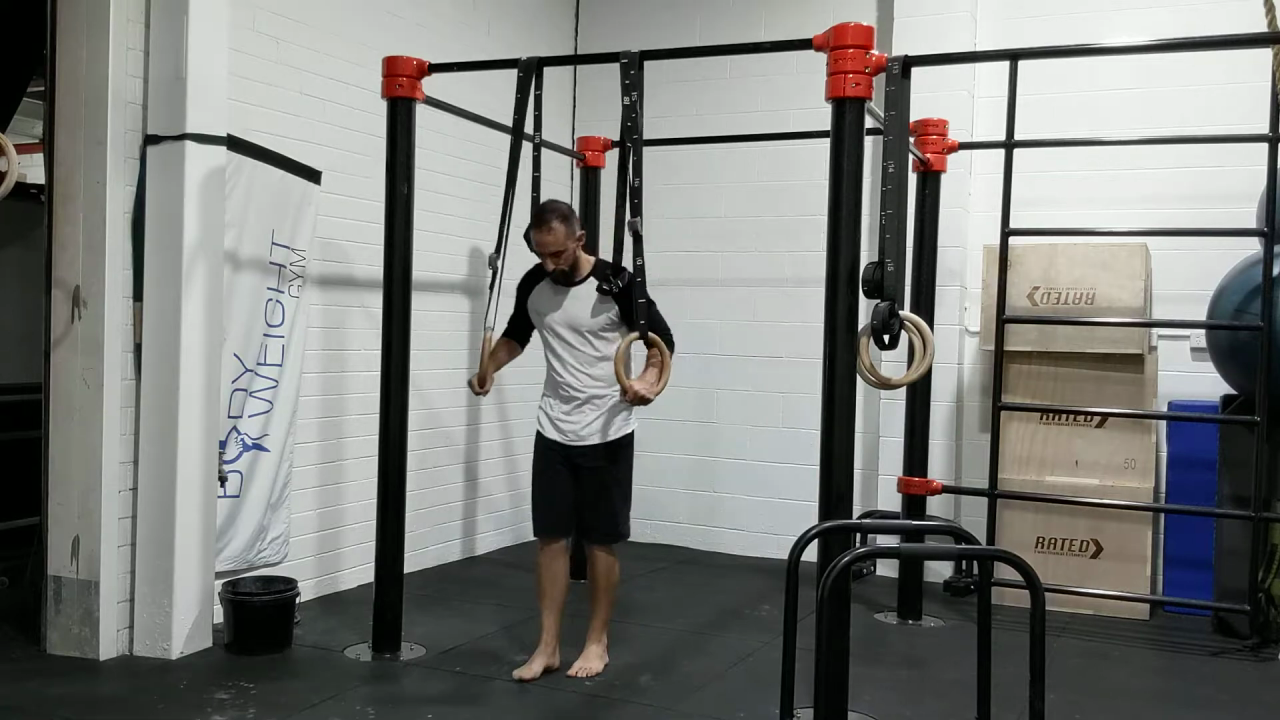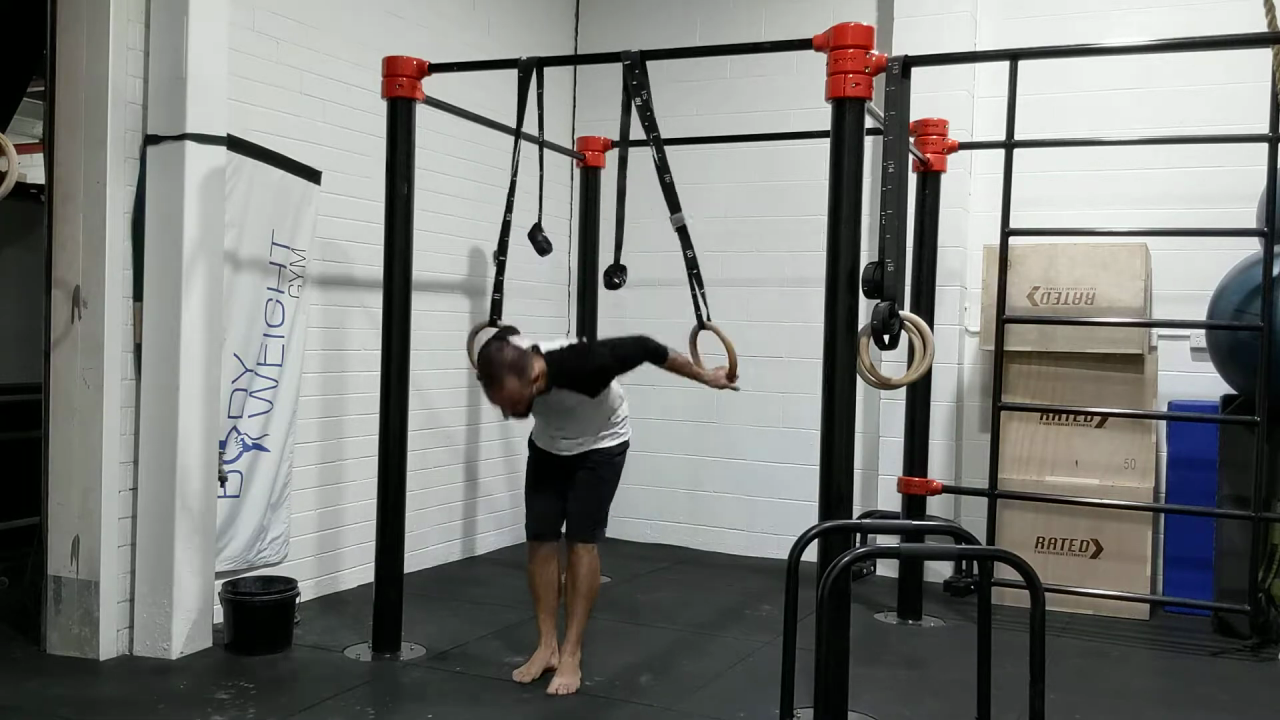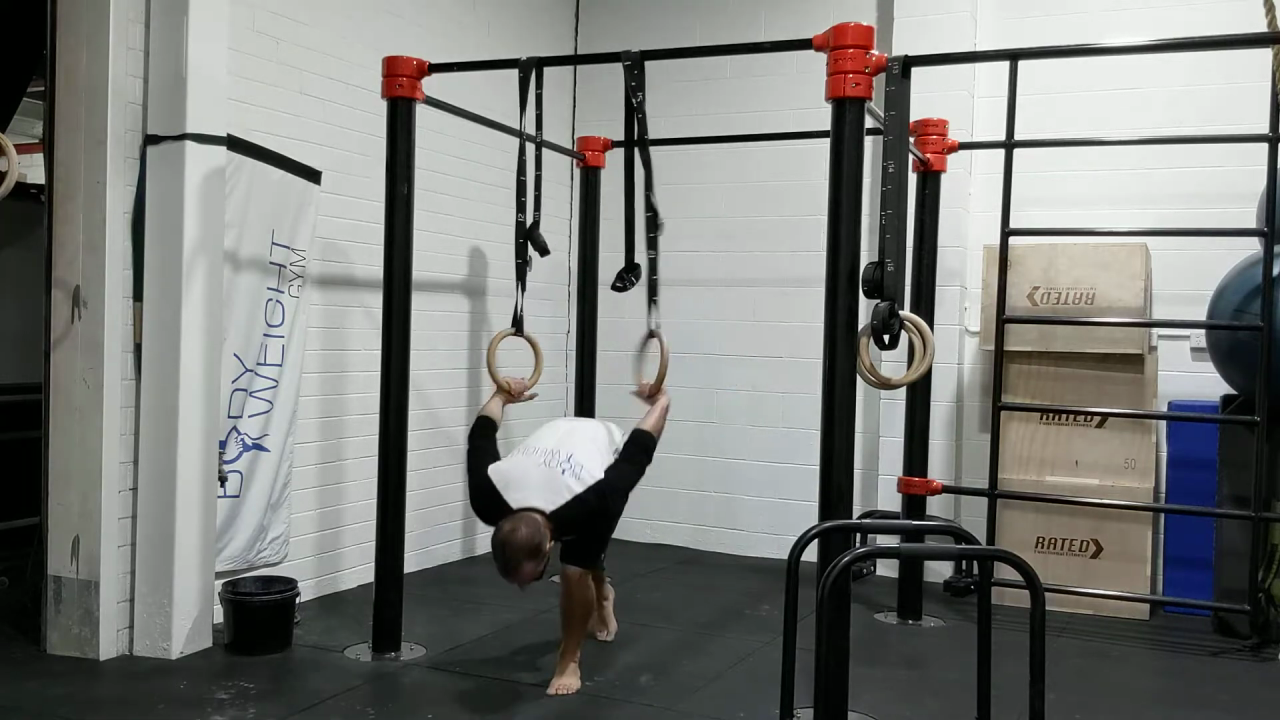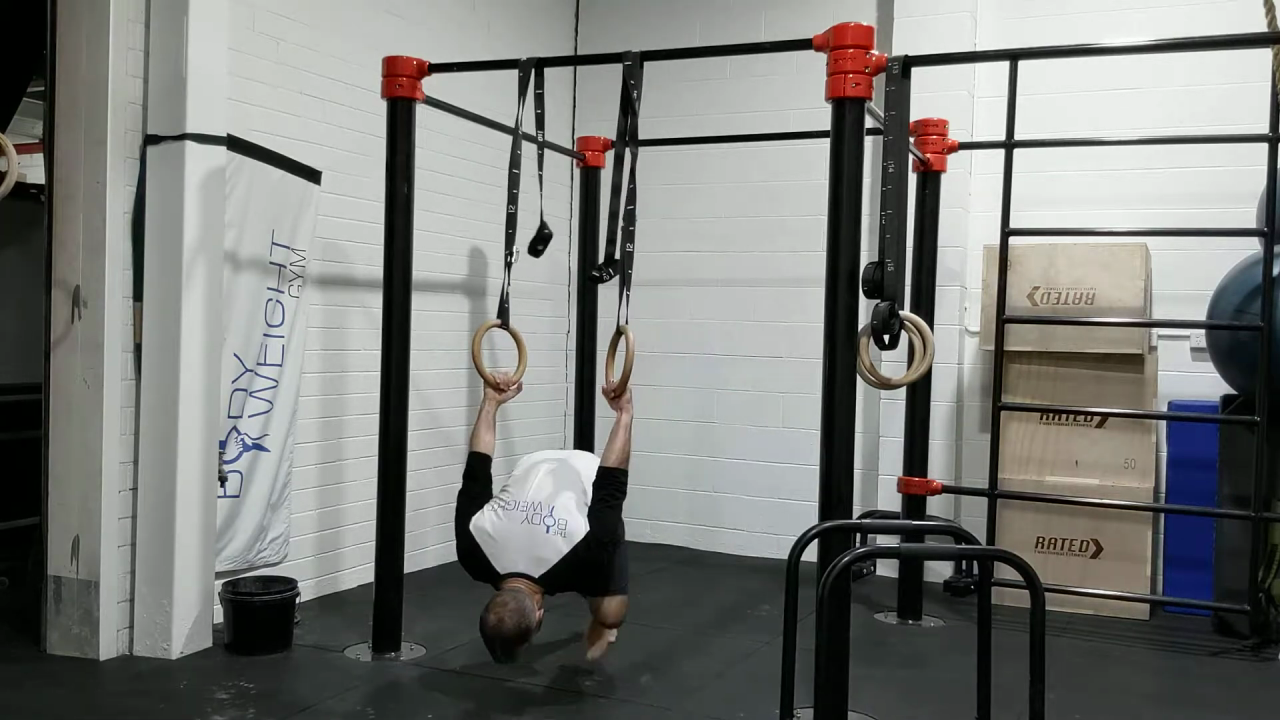
dt=0.7s
person 1, frame 1
left shoulder: (616, 285)
right shoulder: (532, 285)
left elbow: (659, 336)
right elbow: (517, 333)
left wrist: (651, 377)
right wrist: (489, 370)
left hip: (606, 433)
right hip: (552, 431)
left knee: (600, 541)
right knee: (551, 537)
left ankle: (597, 641)
right ankle: (548, 645)
person 1, frame 2
left shoulder: (584, 366)
right shoulder: (501, 361)
left elbow: (647, 349)
right elbow: (508, 334)
left wrist: (705, 376)
left hip: (601, 444)
right hip: (547, 445)
left knee: (582, 542)
right knee: (540, 540)
left ankle: (571, 656)
right ankle: (547, 647)
person 1, frame 3
left shoulder: (586, 508)
right shoulder: (489, 503)
left elbow: (637, 454)
right elbow: (481, 436)
left wrist: (660, 403)
right wrist: (500, 396)
left hip: (607, 447)
left knee: (576, 567)
right knee: (586, 554)
left ankle: (569, 660)
right ankle: (600, 596)
person 1, frame 4
right shoulder: (475, 555)
left elbow: (611, 488)
right elbow: (475, 477)
left wrist: (624, 414)
right wrist: (490, 403)
left hip: (588, 479)
left knee: (610, 614)
left ankle: (598, 626)
